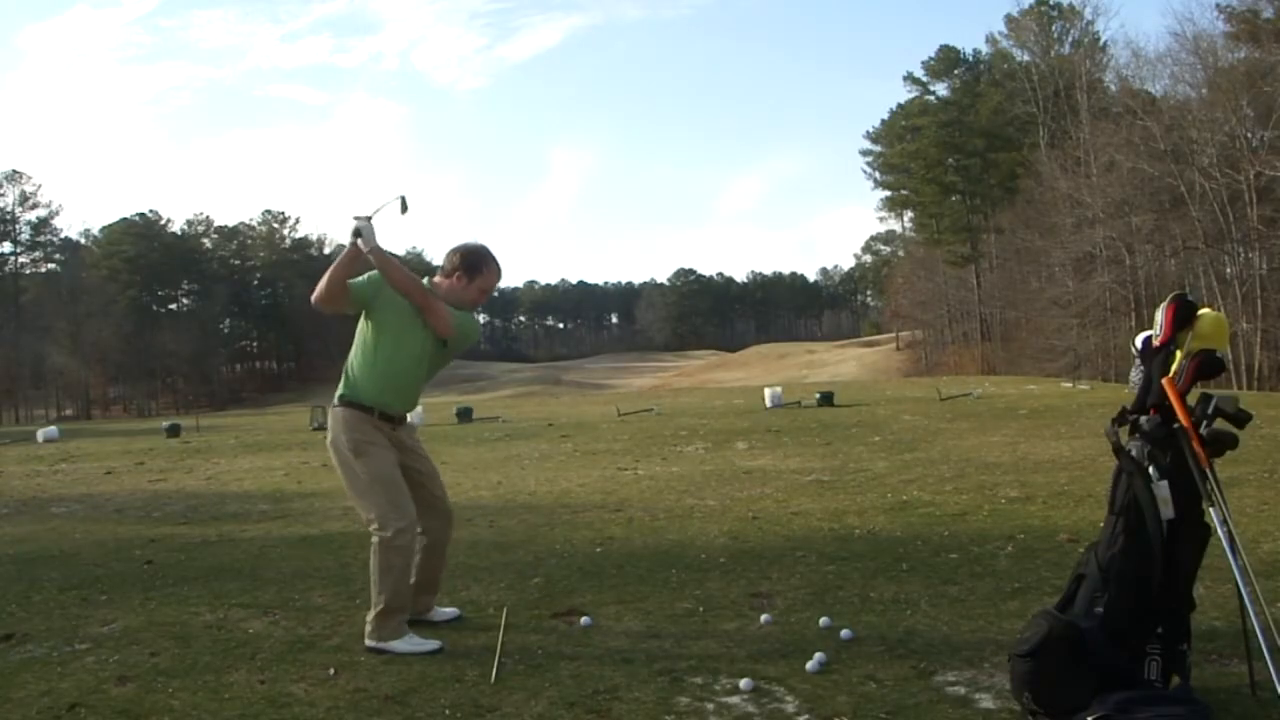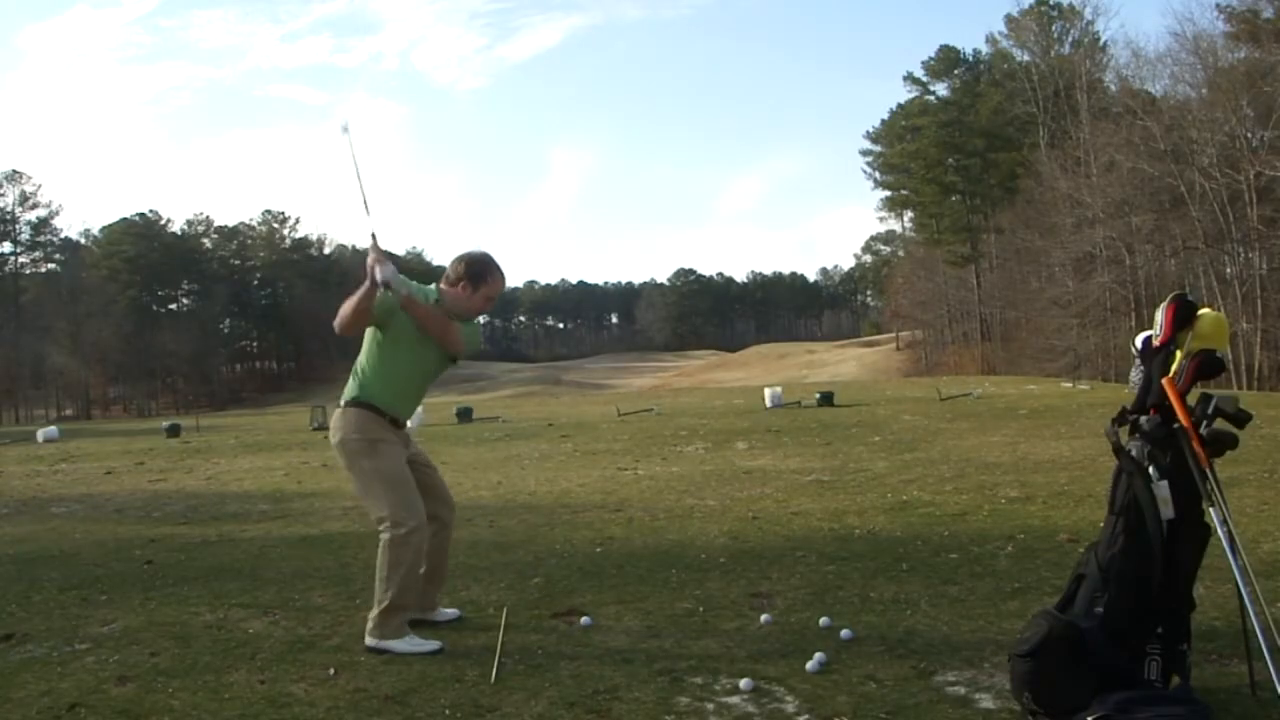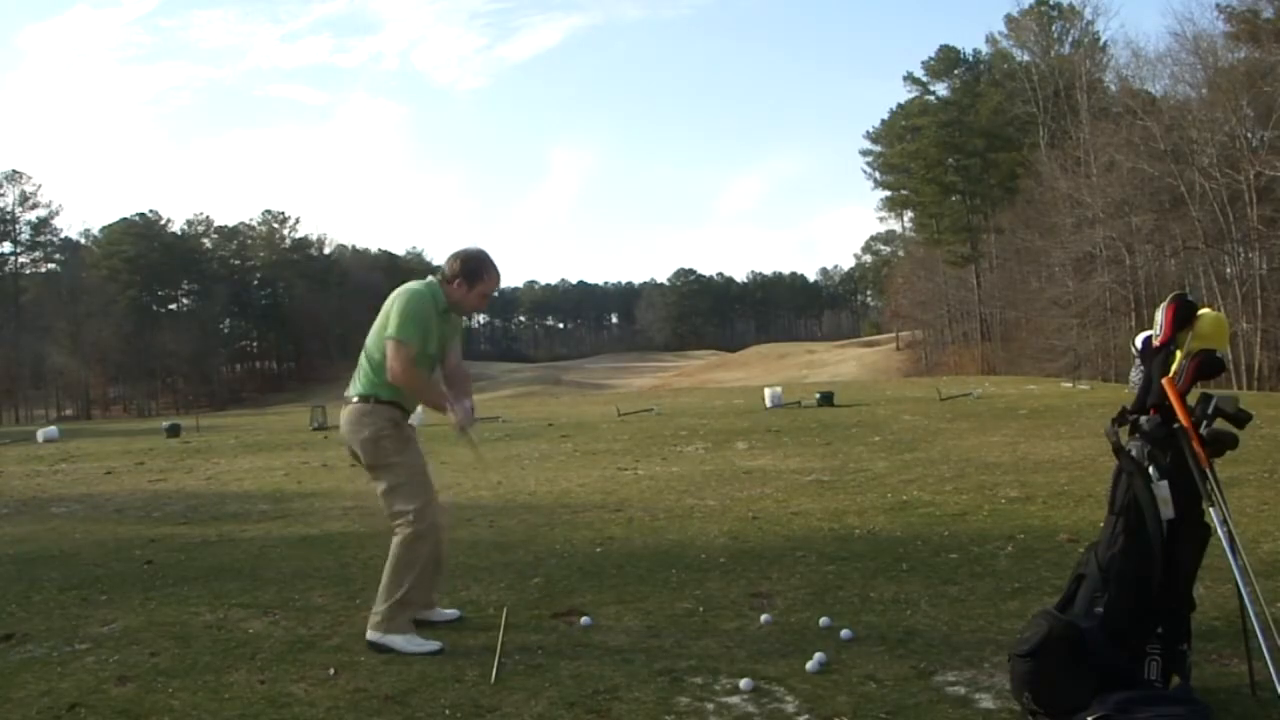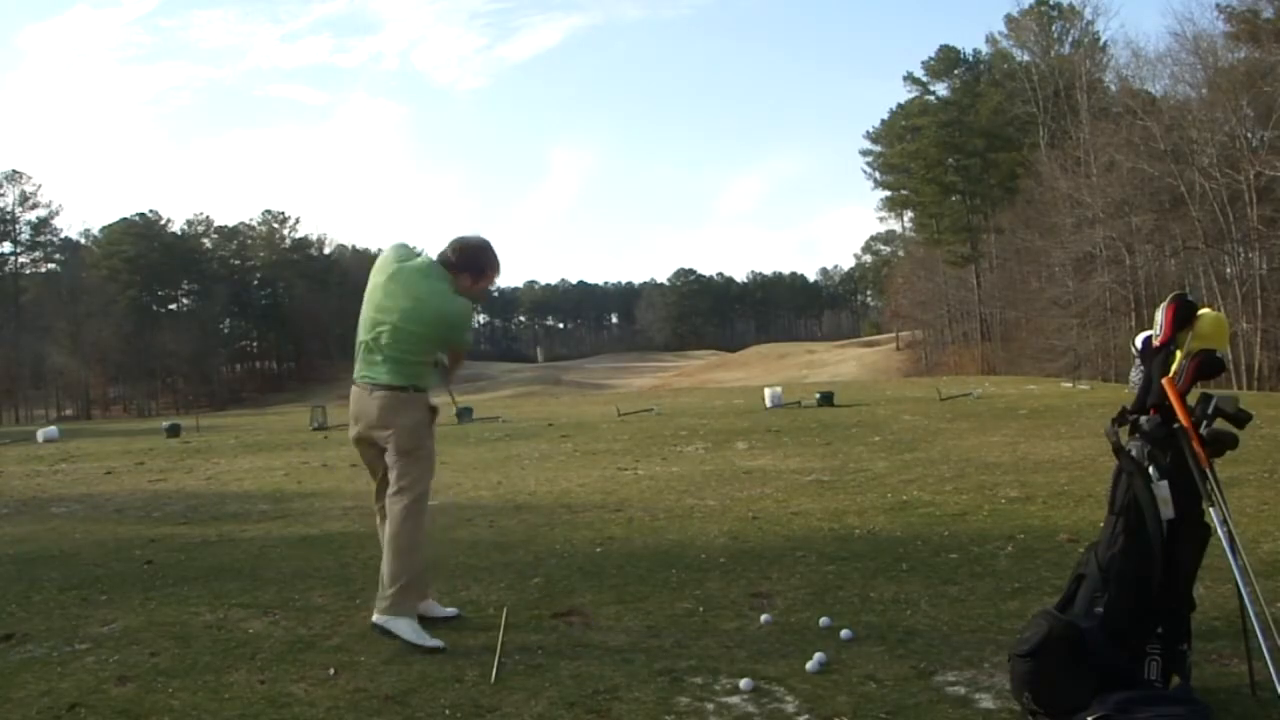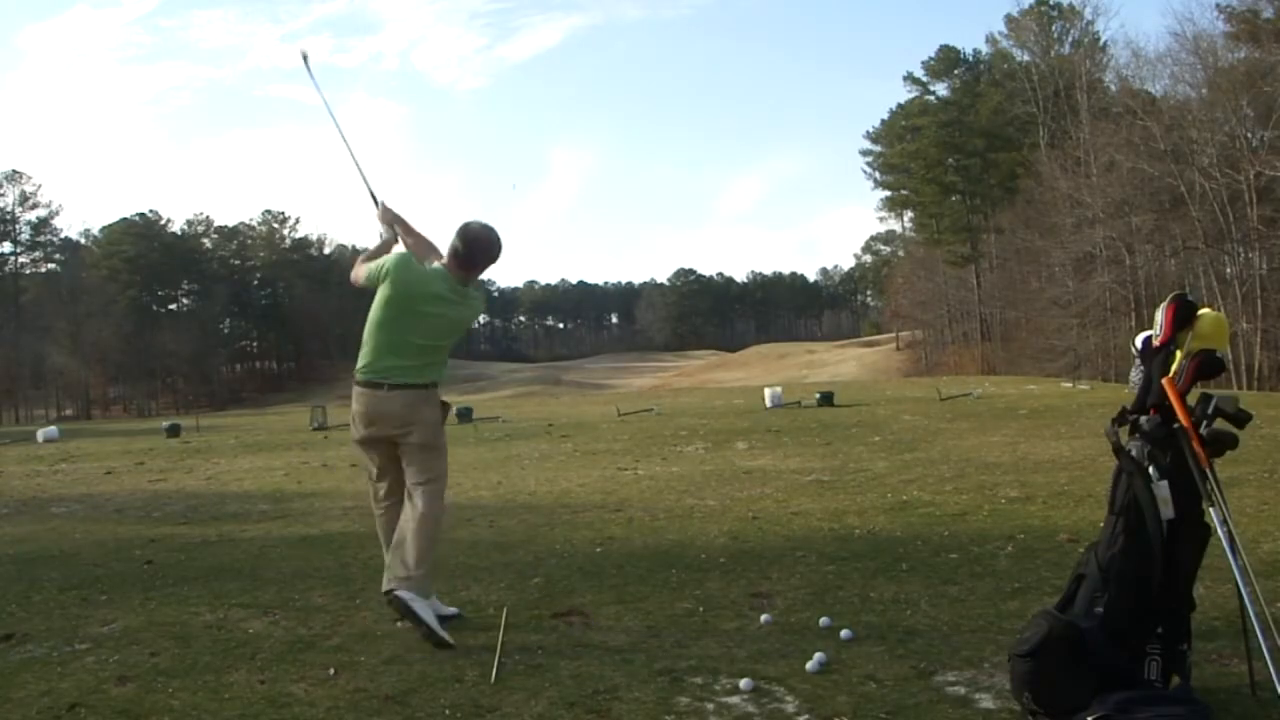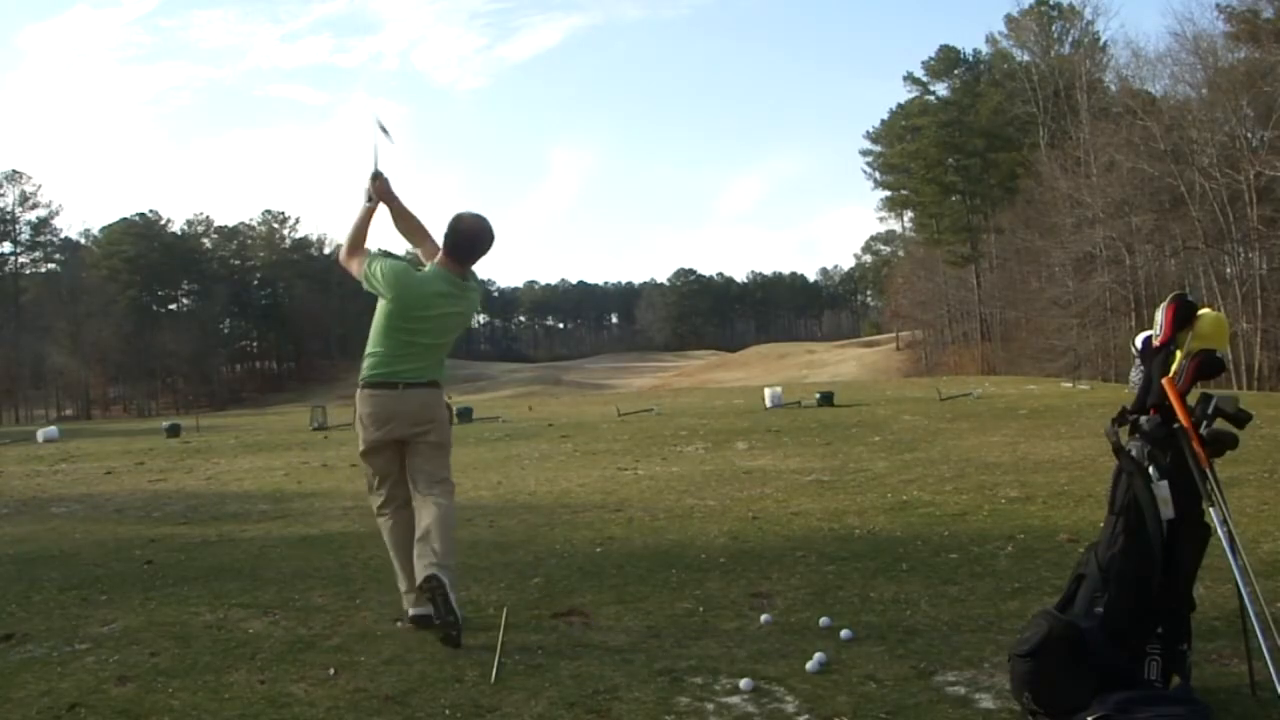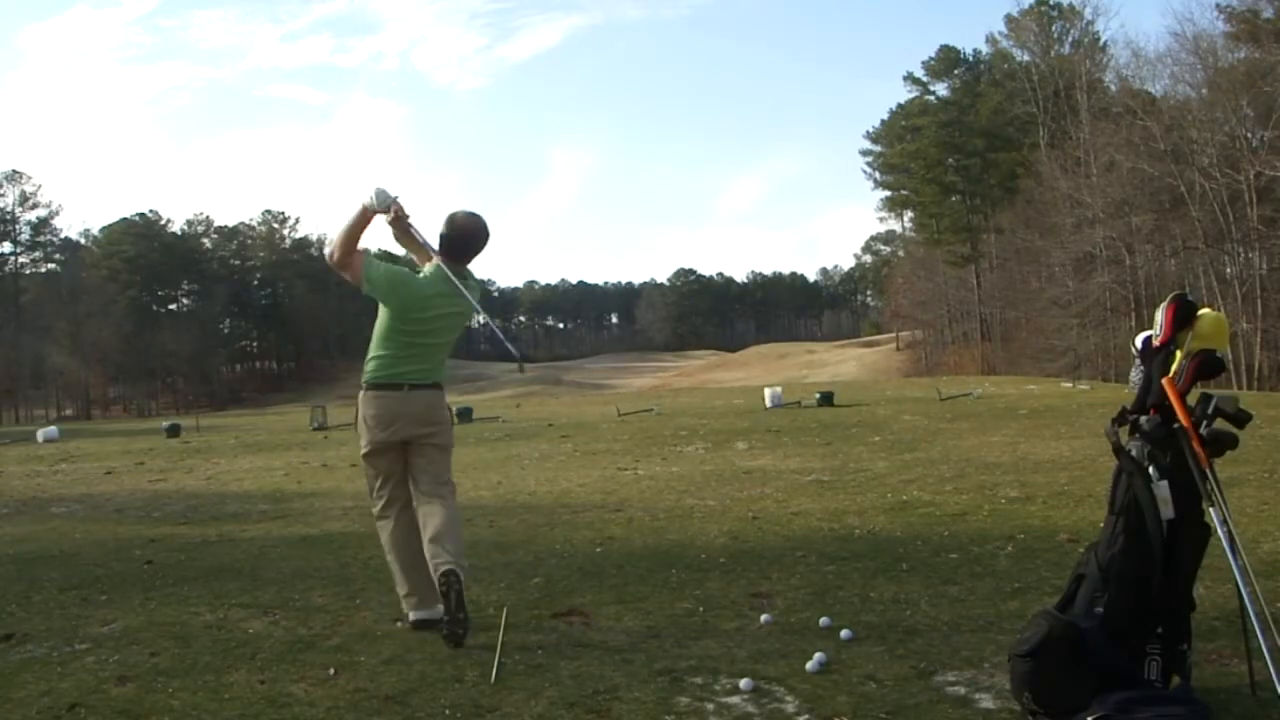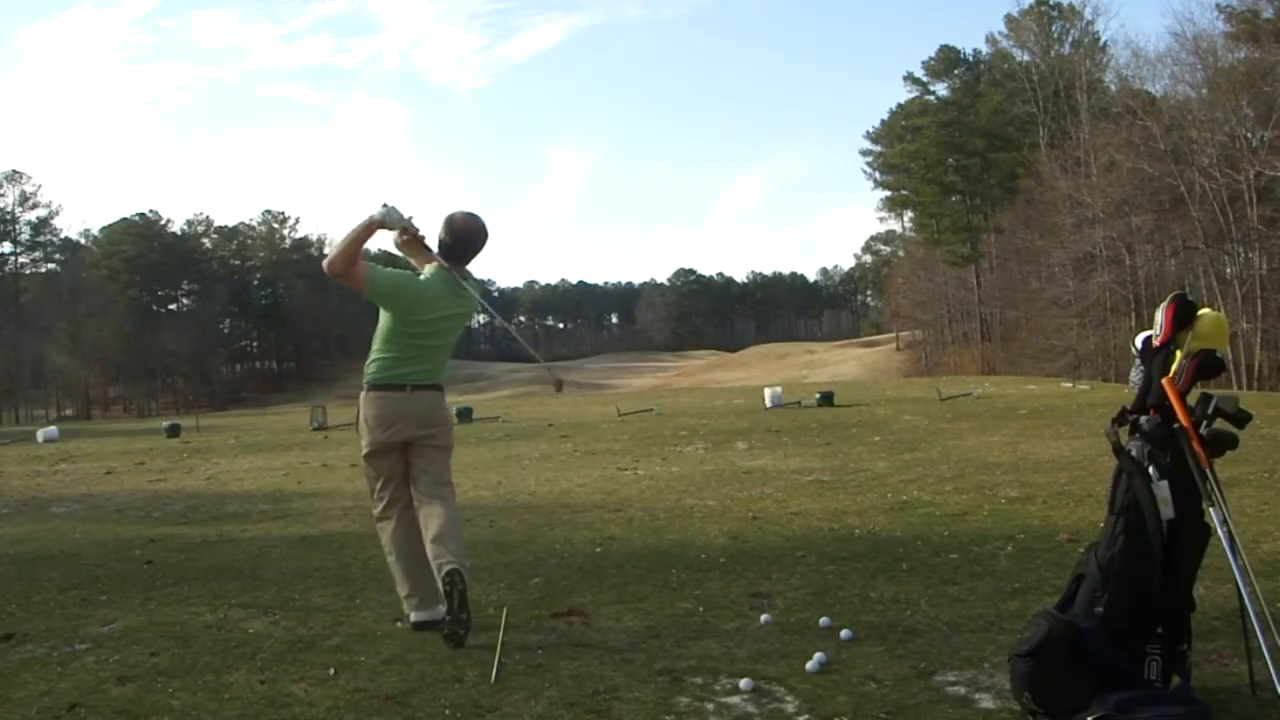
dt=0.1s
person 1, frame 1
left shoulder: (465, 327)
right shoulder: (383, 284)
left elbow: (420, 301)
right elbow: (323, 300)
left wrist: (376, 253)
right wrist: (354, 250)
left hip: (396, 426)
right hip: (355, 424)
left knee: (437, 513)
right knee: (395, 522)
left ankle: (418, 602)
right ankle: (385, 629)
person 1, frame 2
left shoulder: (467, 333)
right shoulder: (394, 296)
left elbow: (438, 327)
right elbow: (345, 324)
left wrist: (402, 289)
right wrist: (372, 284)
left hip: (393, 428)
right hip: (361, 424)
left knee: (439, 512)
right knee: (406, 521)
left ankle: (419, 603)
right ankle: (386, 629)
person 1, frame 3
left shoulder: (448, 320)
right shoulder: (413, 299)
left elbow: (456, 373)
right elbow: (399, 371)
left wrist: (460, 402)
right wrist: (448, 403)
left hip: (367, 416)
right hip: (379, 419)
left knee: (417, 510)
right knee: (417, 518)
left ankle: (418, 602)
right ankle: (388, 625)
person 1, frame 4
left shoulder: (392, 260)
right shoulder: (457, 311)
right elbow: (450, 362)
left hip: (363, 400)
right hip: (402, 405)
left knee: (391, 499)
right knee: (408, 501)
left ankle: (411, 596)
right ankle: (395, 609)
person 1, frame 5
left shoulder: (401, 270)
right shoulder: (470, 299)
left elbow: (358, 273)
left wrist: (388, 240)
right wrist: (400, 226)
left hip: (369, 400)
right hip: (419, 402)
left knee: (389, 497)
right knee: (426, 494)
left ankle: (412, 584)
right ankle: (409, 585)
person 1, frame 6
left shoulder: (400, 279)
right shoulder: (470, 293)
left elbow: (348, 258)
right elbow: (437, 255)
left wrist: (370, 203)
right wrist: (391, 200)
left hip: (375, 400)
right hip: (426, 402)
left knee: (390, 502)
right knee: (433, 491)
left ankle: (419, 600)
right ankle: (435, 574)
person 1, frame 7
left shoulder: (404, 286)
right shoulder: (468, 290)
left elbow: (336, 257)
right elbow: (434, 261)
left wrist: (371, 209)
right wrist: (403, 226)
left hip: (381, 402)
right hip: (429, 402)
left knee: (392, 505)
right knee: (436, 494)
left ankle: (420, 603)
right ankle: (446, 570)
person 1, frame 8
left shoulder: (406, 288)
right shoulder: (467, 293)
left elbow: (334, 265)
right elbow: (434, 265)
left wrist: (375, 220)
right wrist: (409, 239)
left hip: (382, 404)
right hip: (429, 404)
left knee: (392, 507)
right knee: (436, 496)
left ankle: (421, 604)
right ankle: (451, 570)
